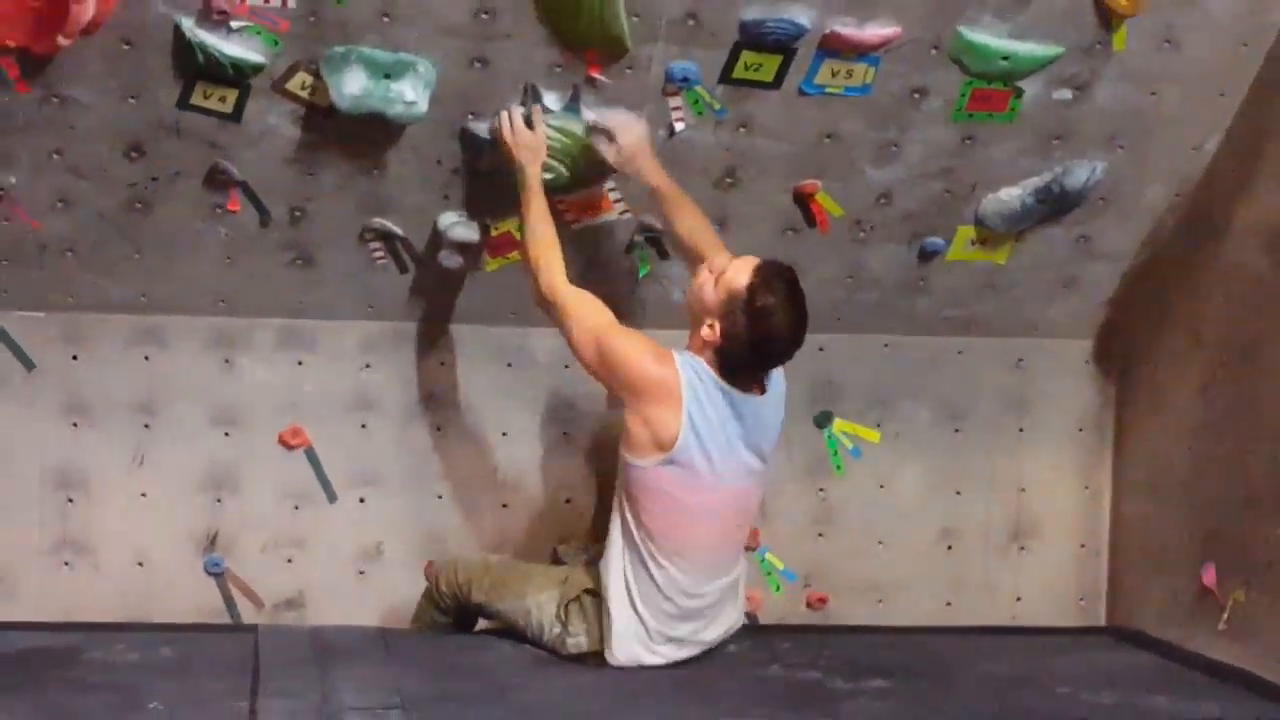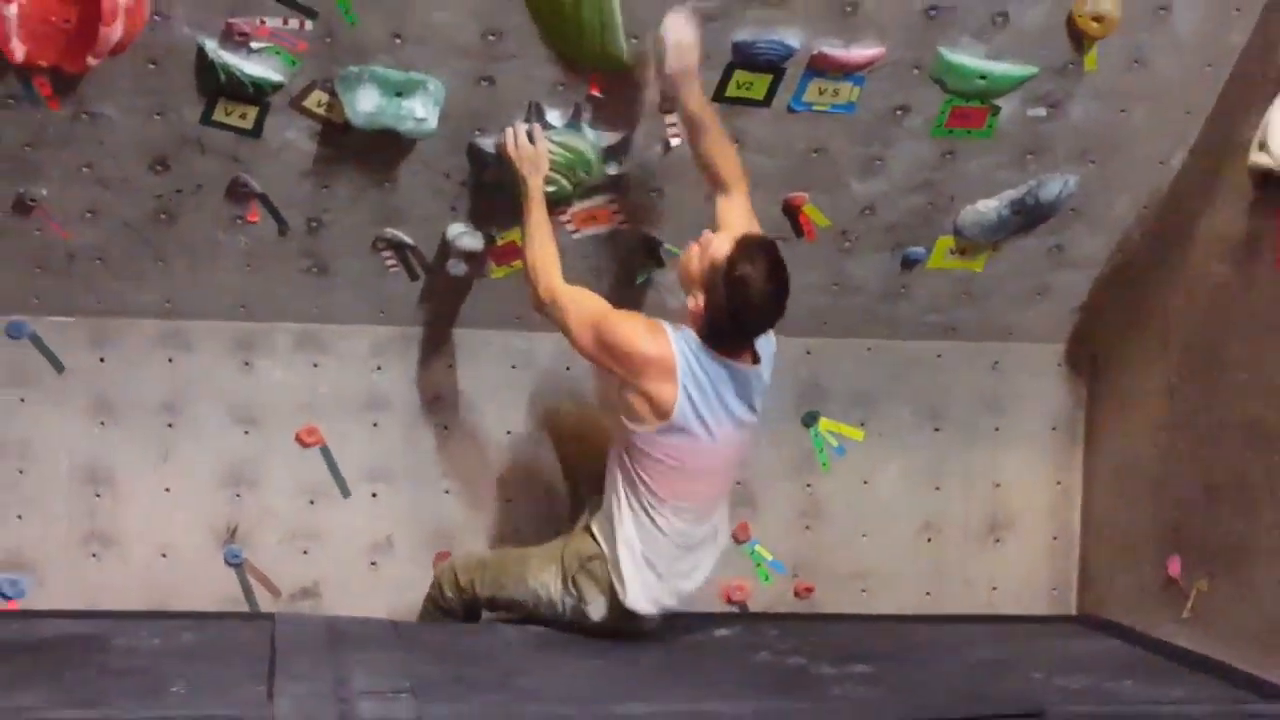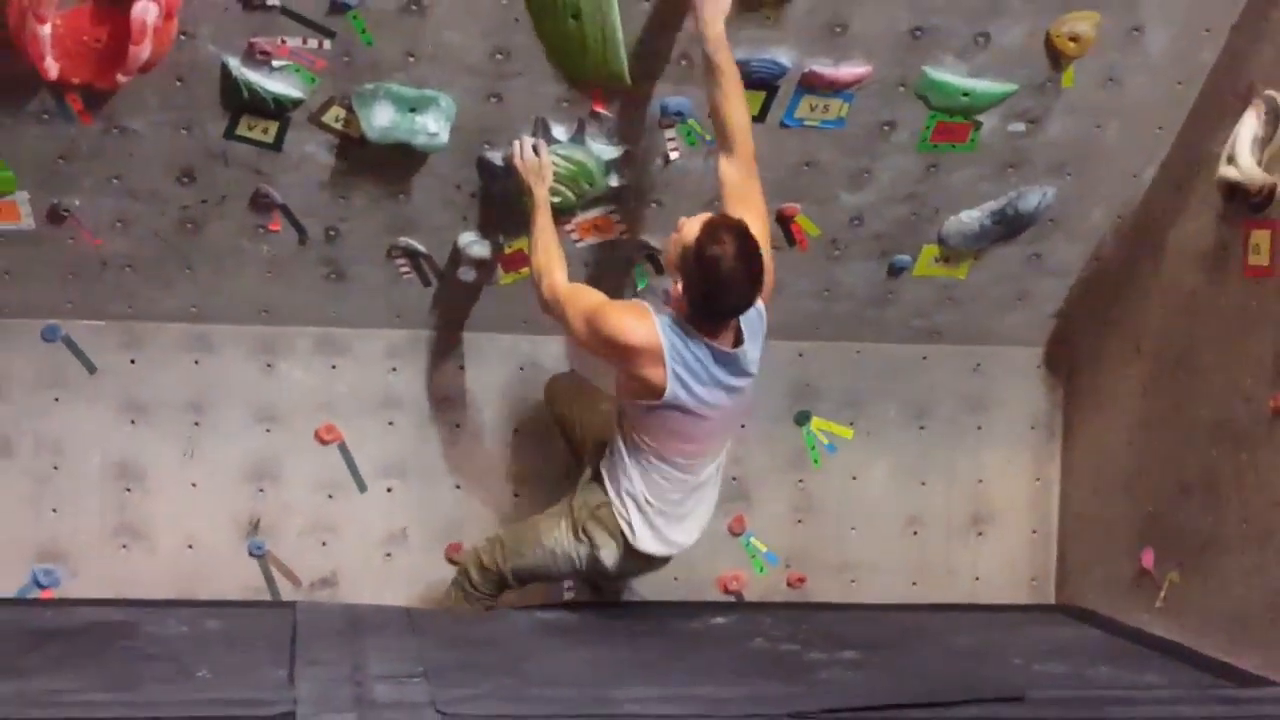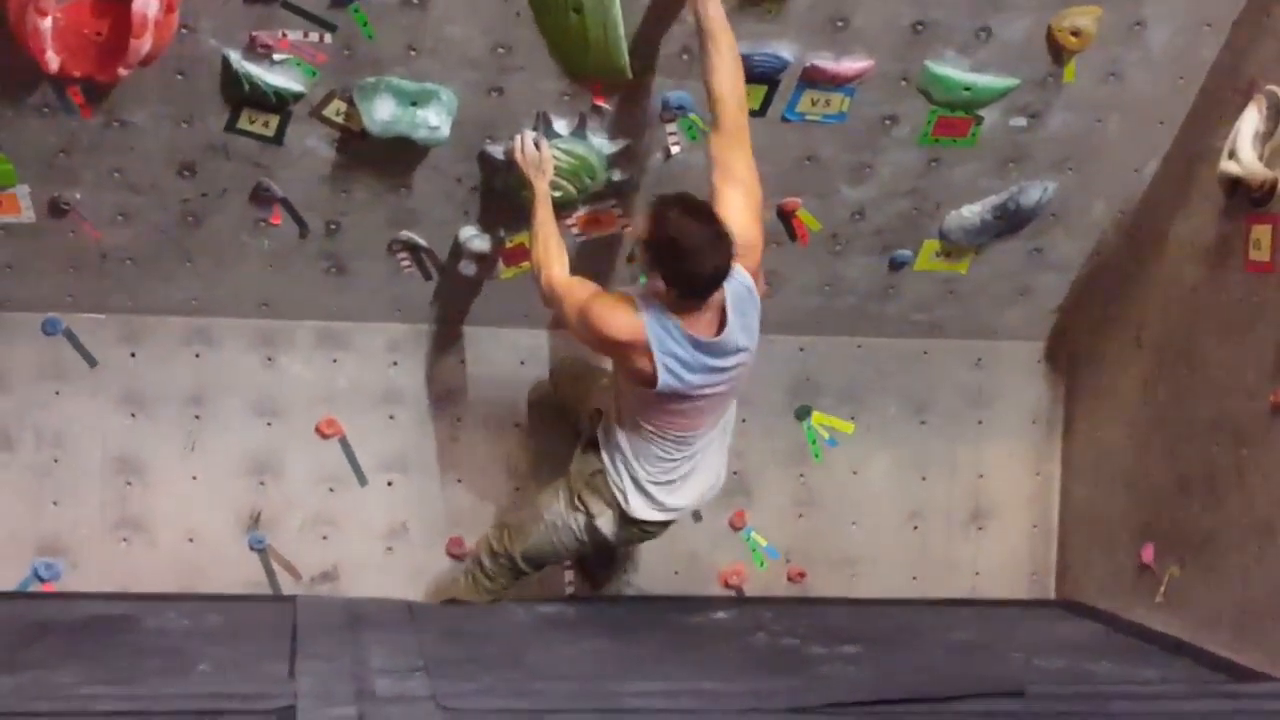
dt=0.2s
person 1, frame 1
left shoulder: (661, 382)
right shoulder: (767, 377)
left elbow: (555, 289)
right elbow: (711, 251)
right wrist: (647, 170)
left hip: (634, 639)
right hip: (711, 625)
left knee: (449, 580)
person 1, frame 2
left shoulder: (656, 356)
right shoulder: (758, 336)
left elbow: (550, 292)
right elbow: (733, 192)
left wrist: (532, 183)
right wrist: (688, 90)
left hip: (625, 586)
right hip: (683, 567)
left knee: (453, 584)
person 1, frame 3
left shoulder: (642, 338)
right shoulder: (754, 296)
left elbow: (553, 290)
right elbow: (738, 155)
left wrist: (539, 193)
left hip: (631, 532)
right hip: (679, 511)
left knee: (478, 572)
right knee: (563, 389)
right ankle: (602, 569)
person 1, frame 4
left shoulder: (629, 331)
right shoulder: (742, 265)
left elbow: (552, 281)
right elbow: (730, 125)
left wrist: (539, 187)
left hip: (632, 499)
right hip: (688, 476)
left knee: (495, 560)
right knee: (567, 377)
right ankle: (600, 555)
